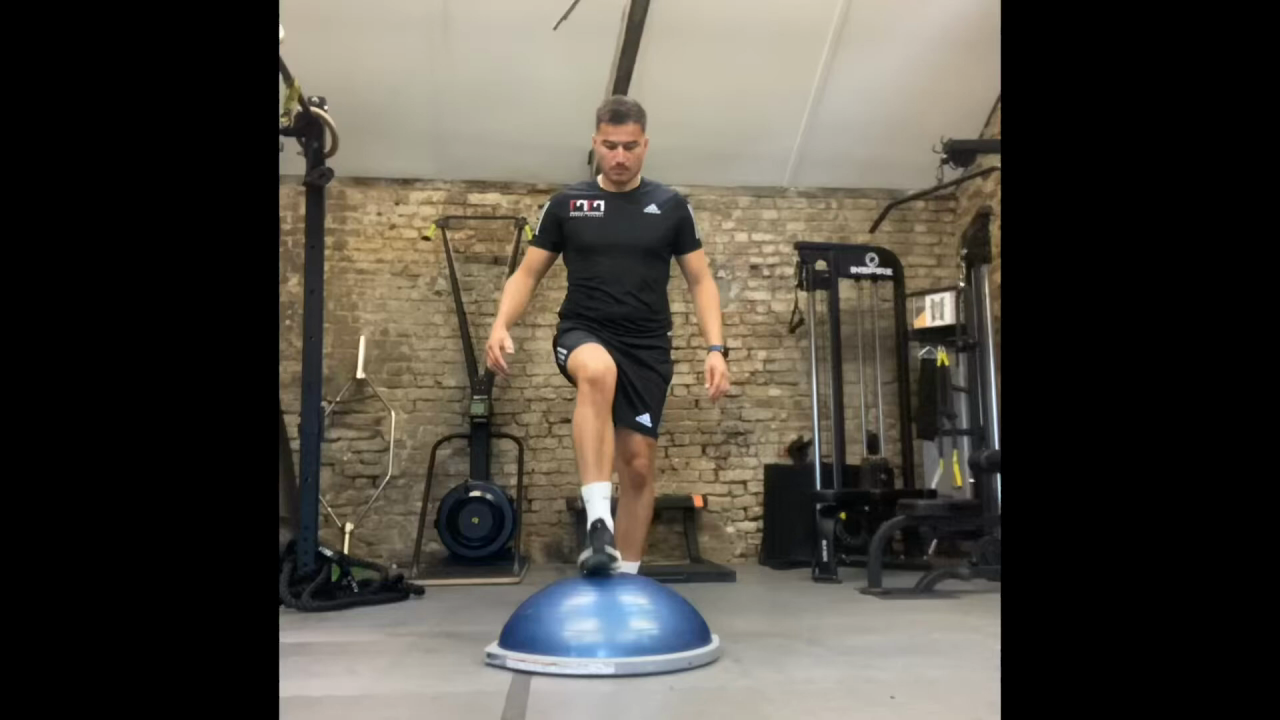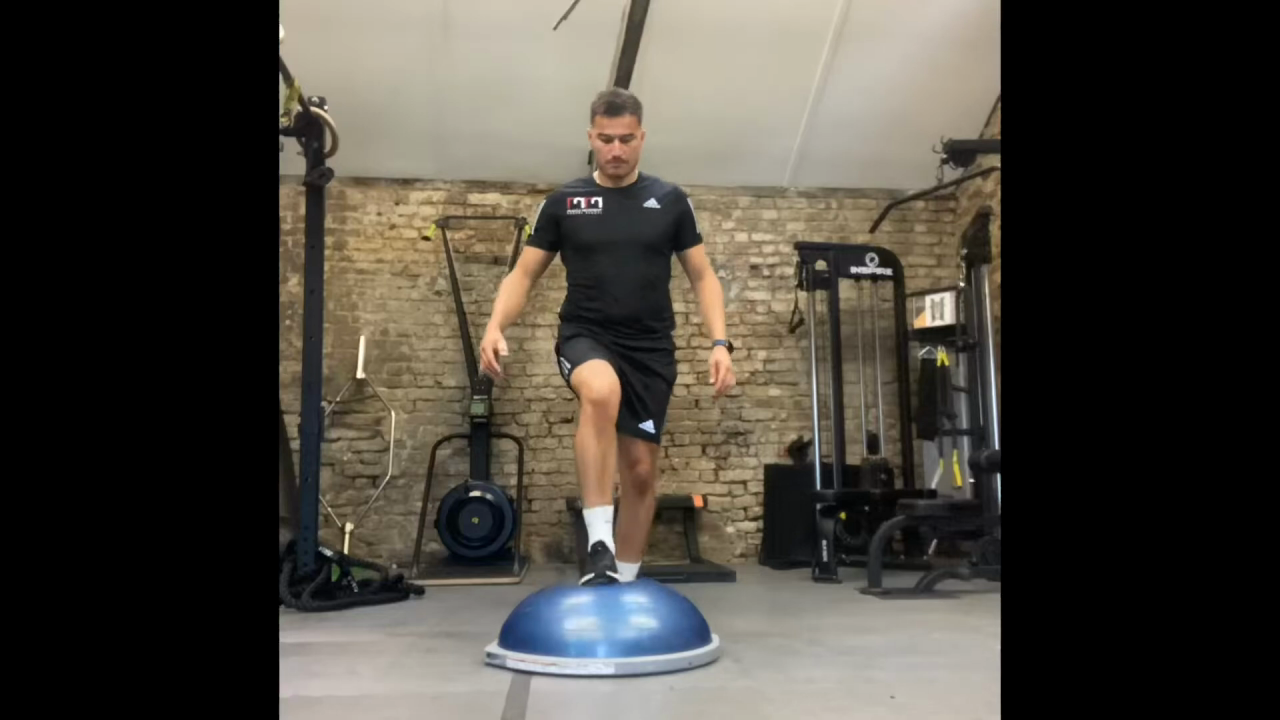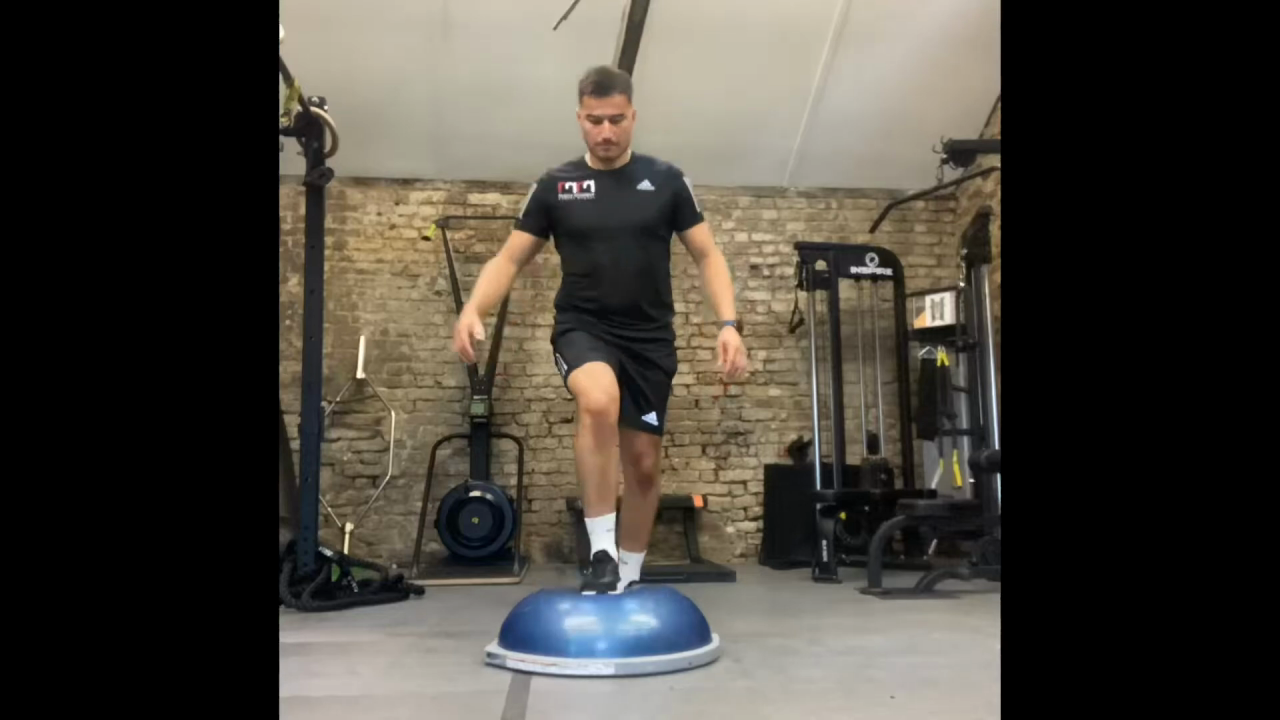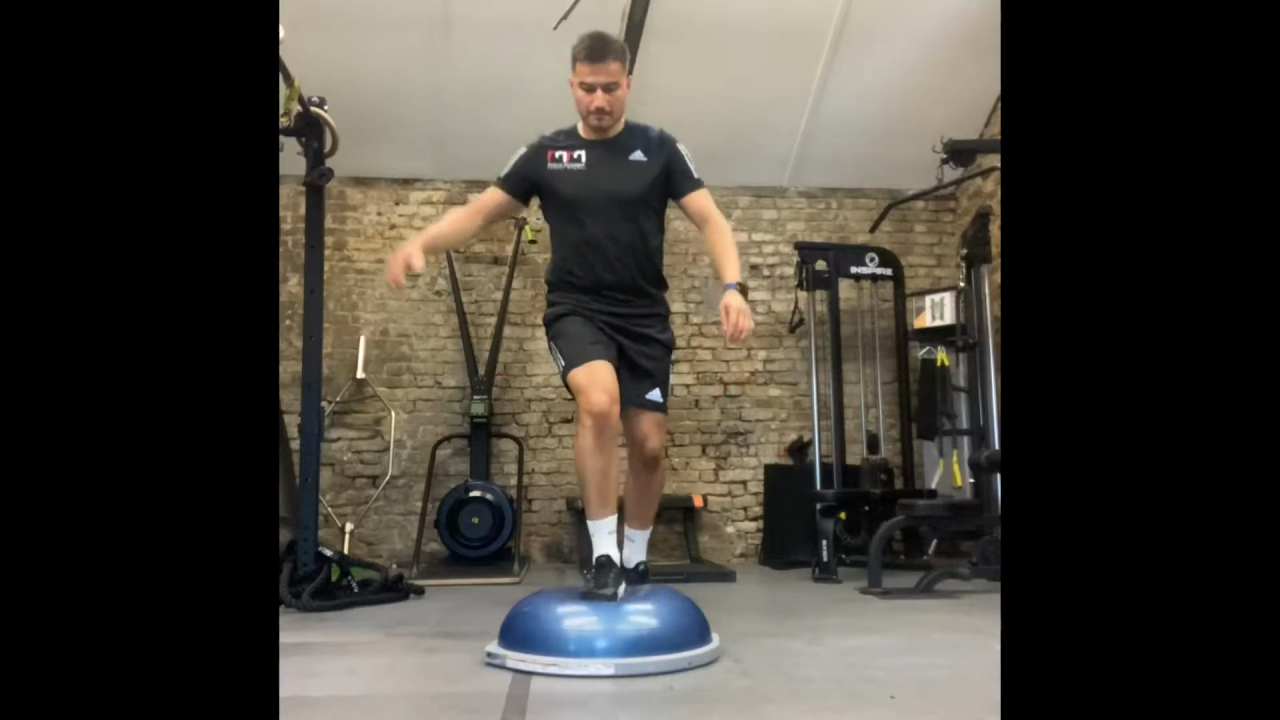
dt=0.2s
person 1, frame 1
left shoulder: (671, 205)
right shoulder: (566, 203)
left elbow: (700, 280)
right elbow: (528, 272)
left wrist: (715, 347)
right wrist: (501, 324)
left hip: (647, 346)
right hip: (584, 333)
left knee: (638, 464)
right knee: (599, 373)
left ankle: (627, 578)
right ankle: (598, 525)
person 1, frame 2
left shoulder: (670, 200)
right shoulder: (564, 201)
left elbow: (702, 276)
right elbow: (523, 273)
left wrist: (719, 342)
right wrist: (495, 326)
left hip: (650, 347)
right hip: (586, 336)
left knee: (642, 469)
right knee: (601, 394)
left ankle: (626, 581)
right ankle: (599, 545)
person 1, frame 3
left shoulder: (666, 180)
right shoulder: (555, 186)
left elbow: (706, 255)
right elbow: (509, 260)
left wrist: (727, 323)
right wrist: (473, 310)
left hip: (648, 337)
right hip: (583, 328)
left knee: (644, 461)
right knee: (600, 401)
left ankle: (630, 575)
right ankle: (602, 552)
person 1, frame 4
left shoulder: (659, 148)
right shoulder: (544, 154)
left elbow: (710, 220)
right elbow: (477, 214)
left wrist: (733, 286)
right wrist: (421, 241)
left hip: (644, 316)
right hip: (576, 309)
left knee: (650, 442)
right knee: (599, 404)
left ankle: (635, 553)
right ankle: (605, 555)
